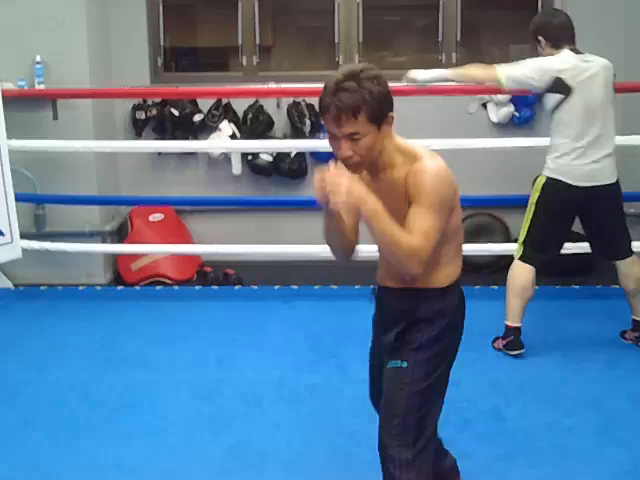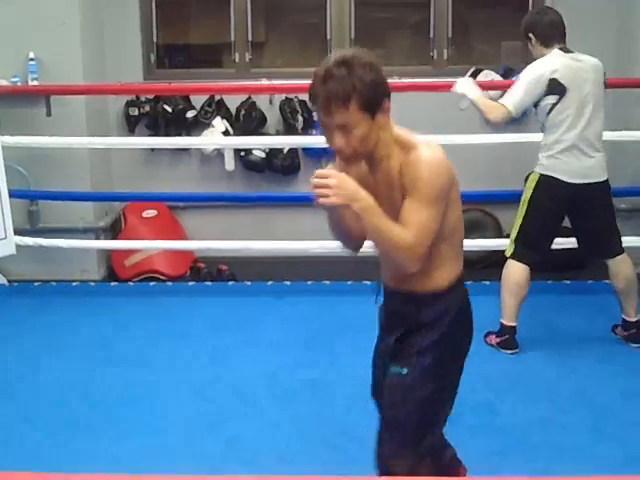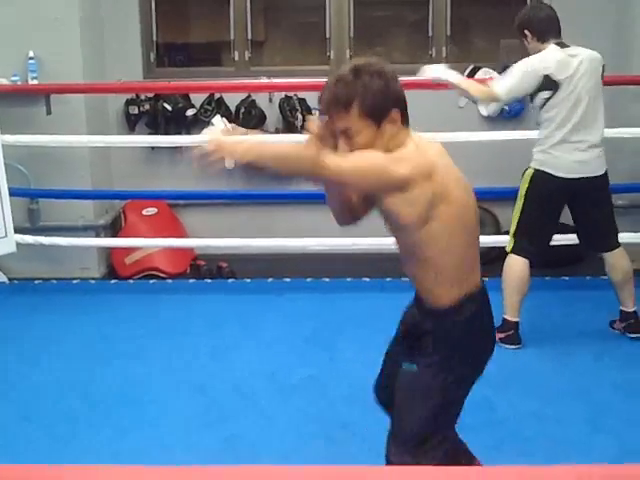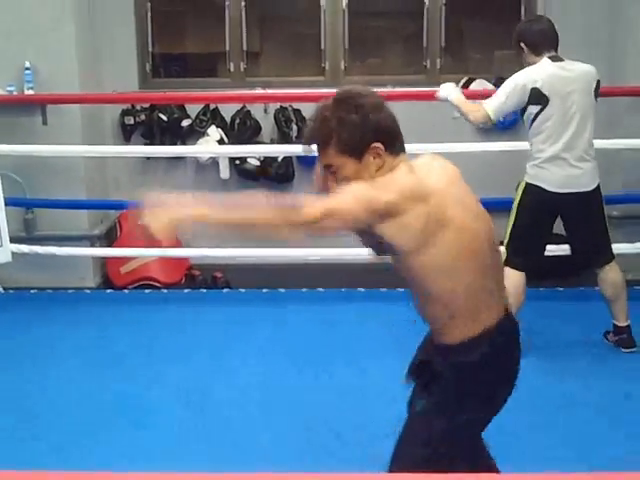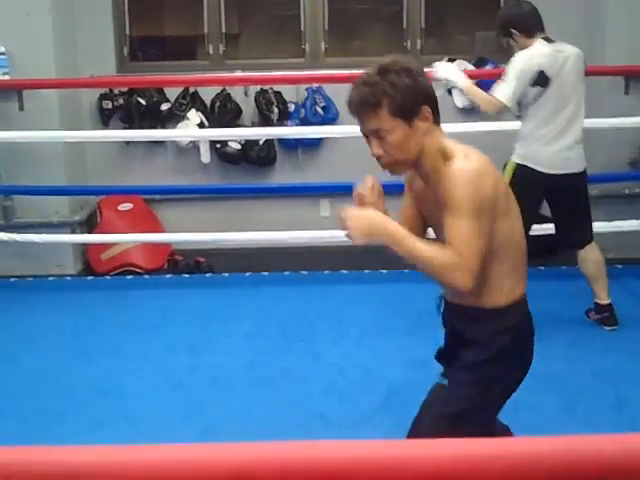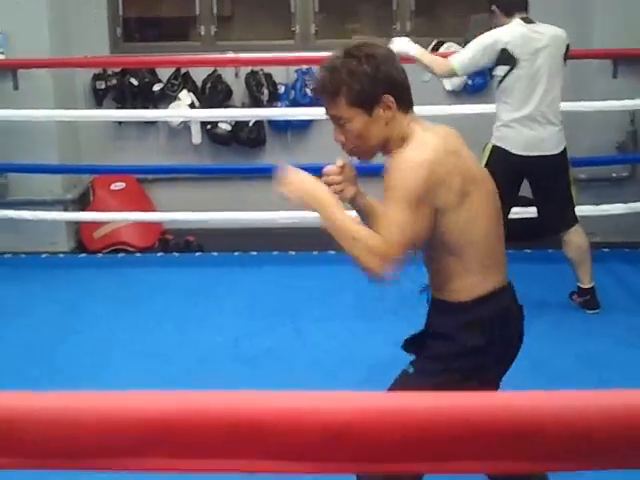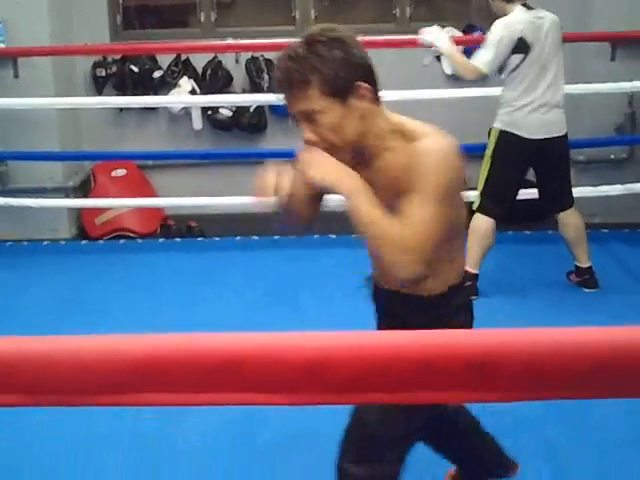
dt=0.5s
person 1, frame 1
left shoulder: (428, 172)
right shoulder: (354, 167)
left elbow: (415, 260)
right elbow: (343, 253)
left wrist: (366, 204)
right wrist: (333, 207)
left hip: (432, 311)
right hip: (390, 304)
left knee: (401, 439)
right knee: (389, 406)
person 1, frame 2
left shoulder: (425, 163)
right shoulder: (355, 160)
left elbow: (410, 257)
right elbow: (355, 242)
left wrist: (359, 202)
right wrist: (335, 205)
left hip: (438, 316)
right hip: (397, 308)
right knee: (393, 405)
person 1, frame 3
left shoulder: (410, 166)
right shoulder: (401, 156)
left elbow: (338, 185)
right elbow: (349, 213)
left wrist: (240, 147)
right wrist: (327, 164)
left hip: (457, 327)
right hip: (432, 312)
left knee: (409, 454)
right knee: (394, 397)
right ankle: (464, 471)
person 1, frame 4
left shoulder: (395, 194)
right shoulder: (434, 169)
left elbow: (300, 216)
right elbow: (384, 243)
left wrist: (192, 210)
right wrist: (335, 197)
left hip: (473, 362)
left knee: (412, 470)
right knee: (452, 435)
person 1, frame 5
left shoulder: (469, 171)
right shoulder: (420, 171)
left elbow: (459, 275)
right elbow: (409, 238)
left wrist: (383, 228)
right wrist: (377, 213)
left hip: (493, 336)
right hip: (470, 323)
right knee: (464, 425)
person 1, frame 6
left shoulder: (418, 159)
right shoulder: (432, 139)
left elbow: (380, 258)
right elbow: (392, 238)
left wrist: (318, 199)
right wrist: (354, 198)
left hip: (474, 327)
right hip: (490, 315)
person 1, frame 7
left shoulder: (430, 154)
right shoulder: (326, 141)
left elbow: (404, 263)
right elbow: (300, 216)
left wrist: (348, 185)
right wrist: (286, 190)
left hip: (431, 314)
right hip: (392, 303)
right knee: (423, 404)
person 2, frame 1
left shoulder: (548, 68)
right shoulder: (605, 67)
left elbow: (488, 75)
left wrist: (433, 74)
left hip: (562, 179)
right hip: (604, 178)
left knee: (528, 256)
left ankle: (512, 335)
person 2, frame 2
left shoulder: (541, 71)
right shoulder: (595, 66)
left elbow: (497, 114)
left wrist: (469, 89)
left hip: (554, 176)
right hip: (595, 175)
left knee: (520, 255)
left ankle: (506, 333)
person 2, frame 3
left shoulder: (537, 66)
right shoulder: (593, 58)
left elbow: (485, 94)
left wrist: (446, 74)
left hip: (551, 171)
right hip: (594, 169)
left knee: (521, 249)
right knee: (609, 245)
left ankle: (510, 328)
person 2, frame 4
left shoulder: (526, 80)
right shoulder: (588, 74)
left elbow: (480, 116)
left wrist: (452, 94)
left hip: (543, 185)
right hip: (585, 183)
left knee: (516, 262)
right knee: (602, 260)
person 2, frame 5
left shoulder: (527, 61)
right shoulder: (574, 54)
left elbow: (491, 106)
left wrist: (457, 77)
left hip: (533, 166)
right hip: (572, 165)
right knee: (582, 239)
right ankle: (604, 308)
person 2, frame 6
left shoulder: (498, 39)
right shoulder: (558, 36)
left elbow: (445, 69)
left wrist: (410, 48)
left hip: (510, 147)
right hip: (551, 146)
right knee: (567, 223)
right ankle: (587, 292)
person 2, frame 7
left shoulder: (507, 26)
left elbow: (471, 72)
left wrist: (442, 42)
left hip: (516, 130)
right hip: (554, 129)
left knee: (489, 207)
right knee: (563, 204)
left ankle: (469, 278)
right ankle: (585, 271)
